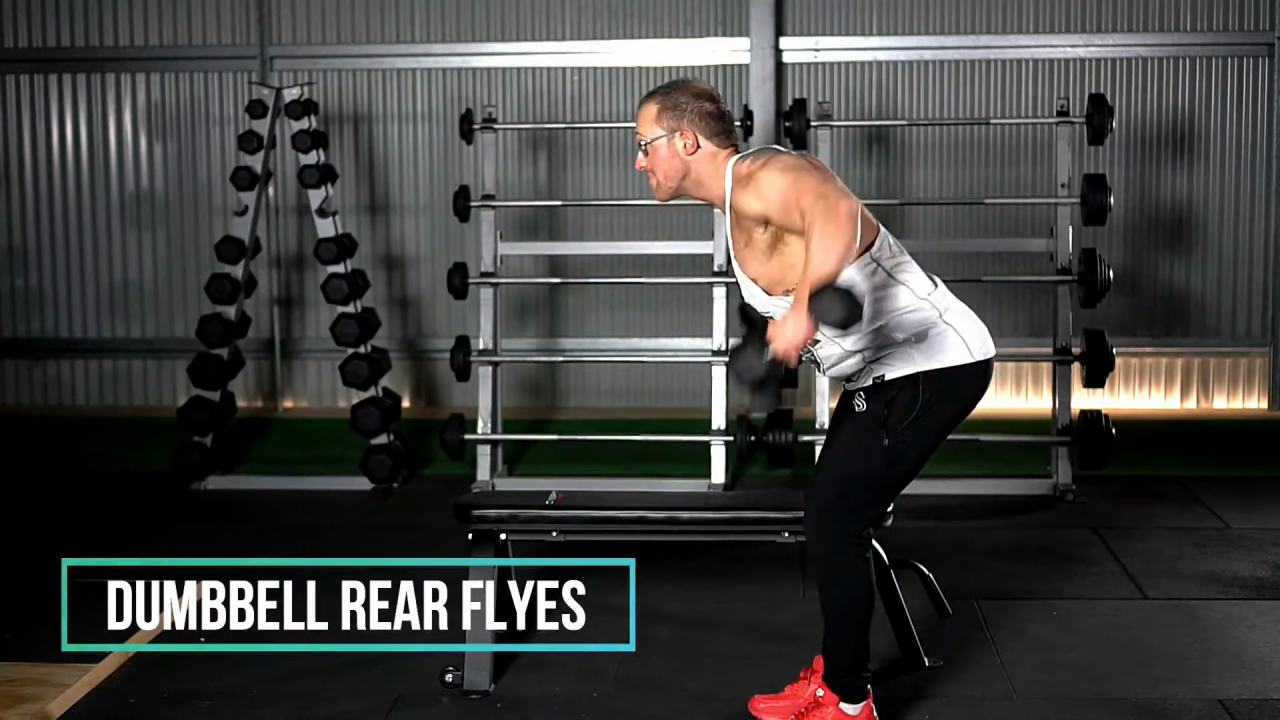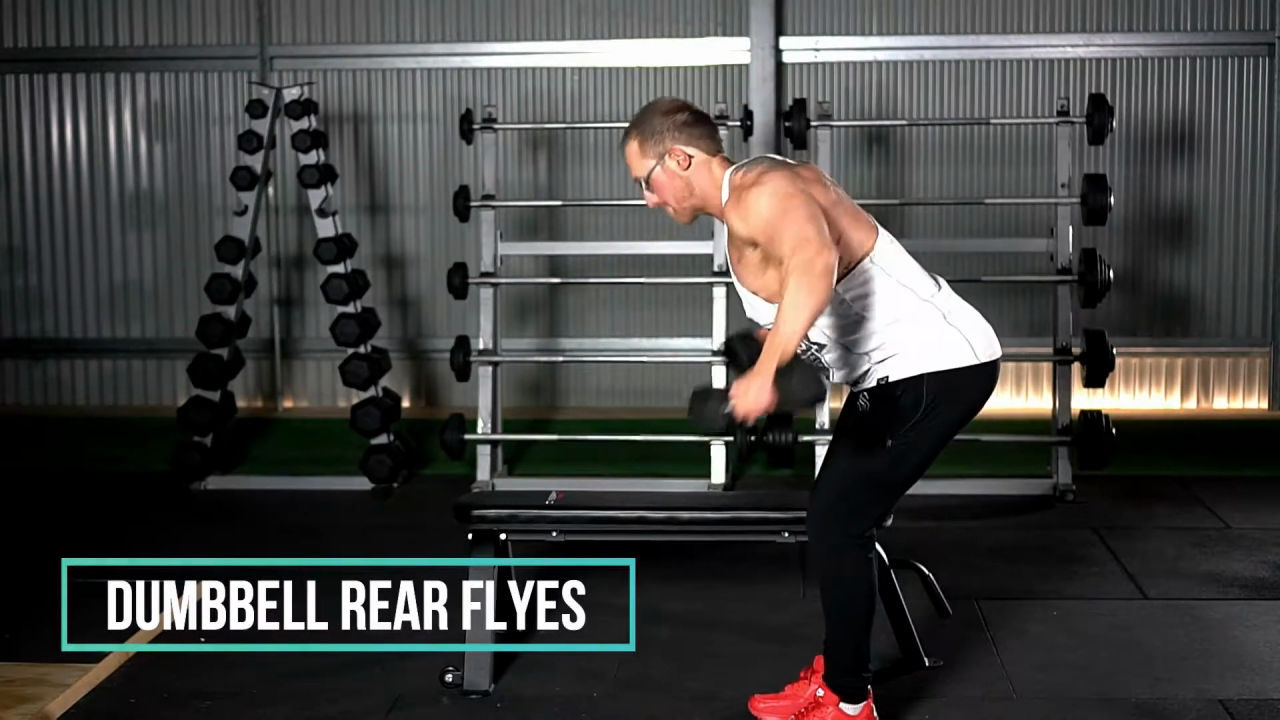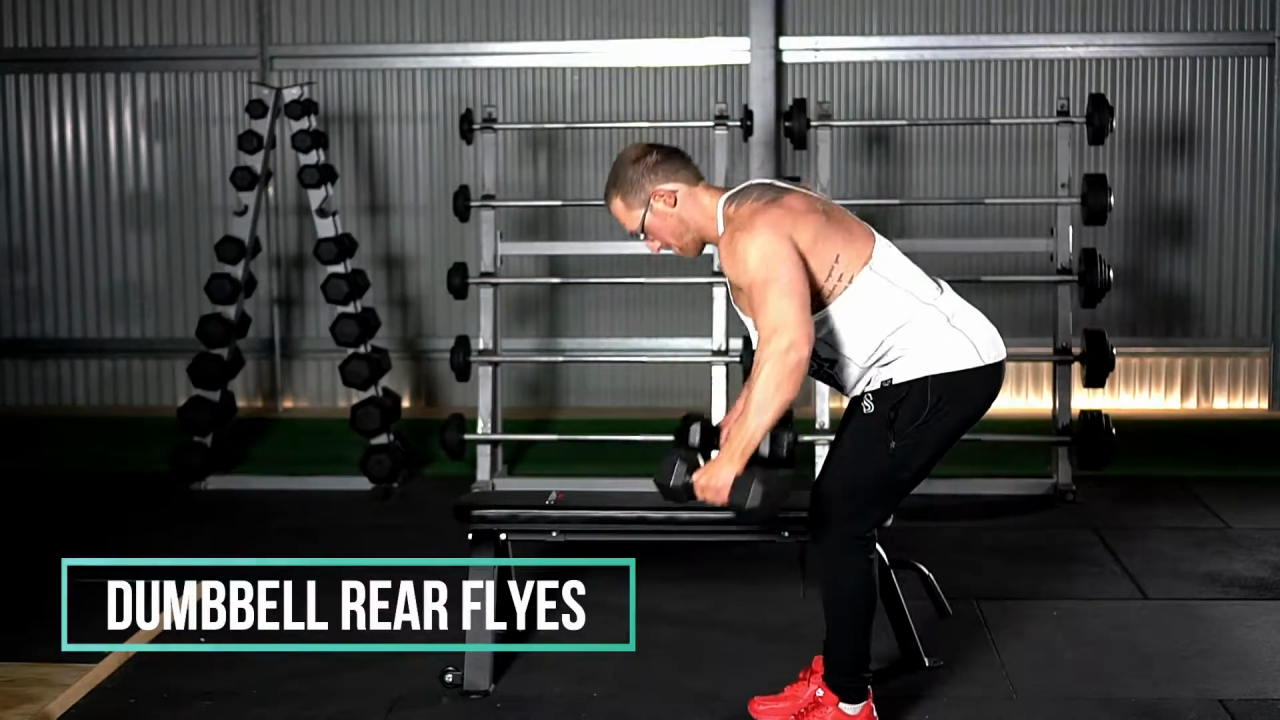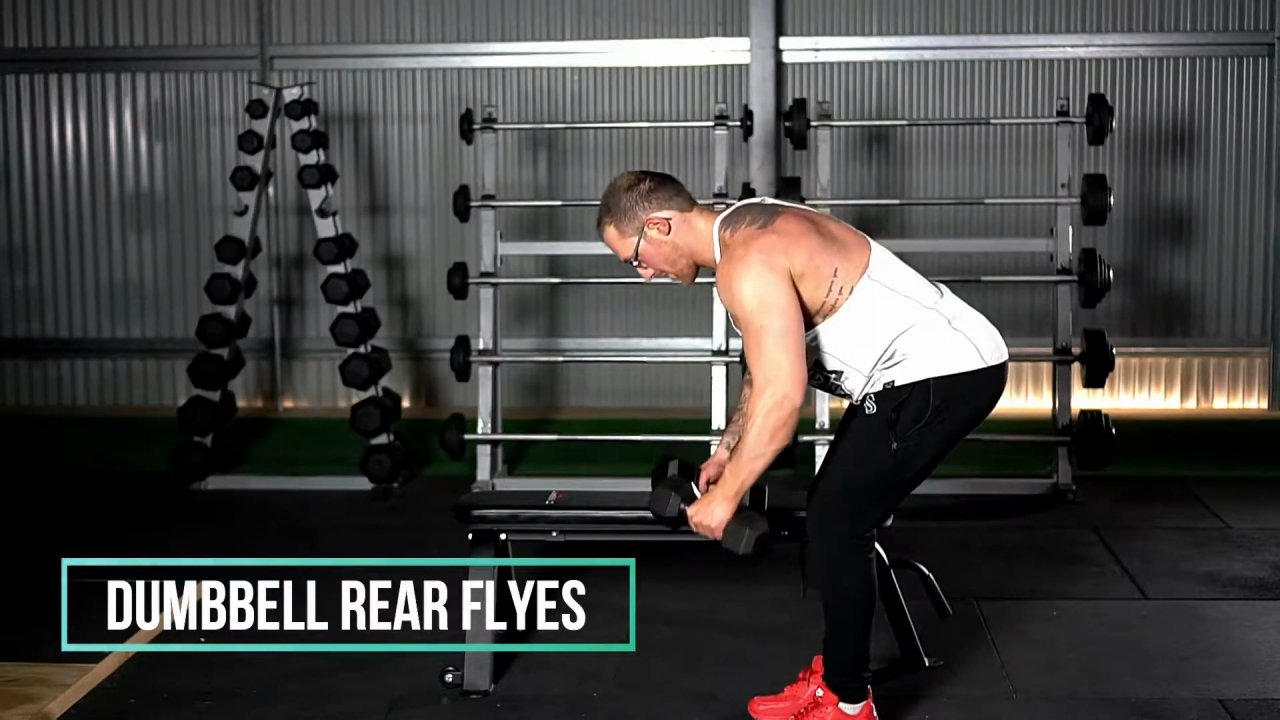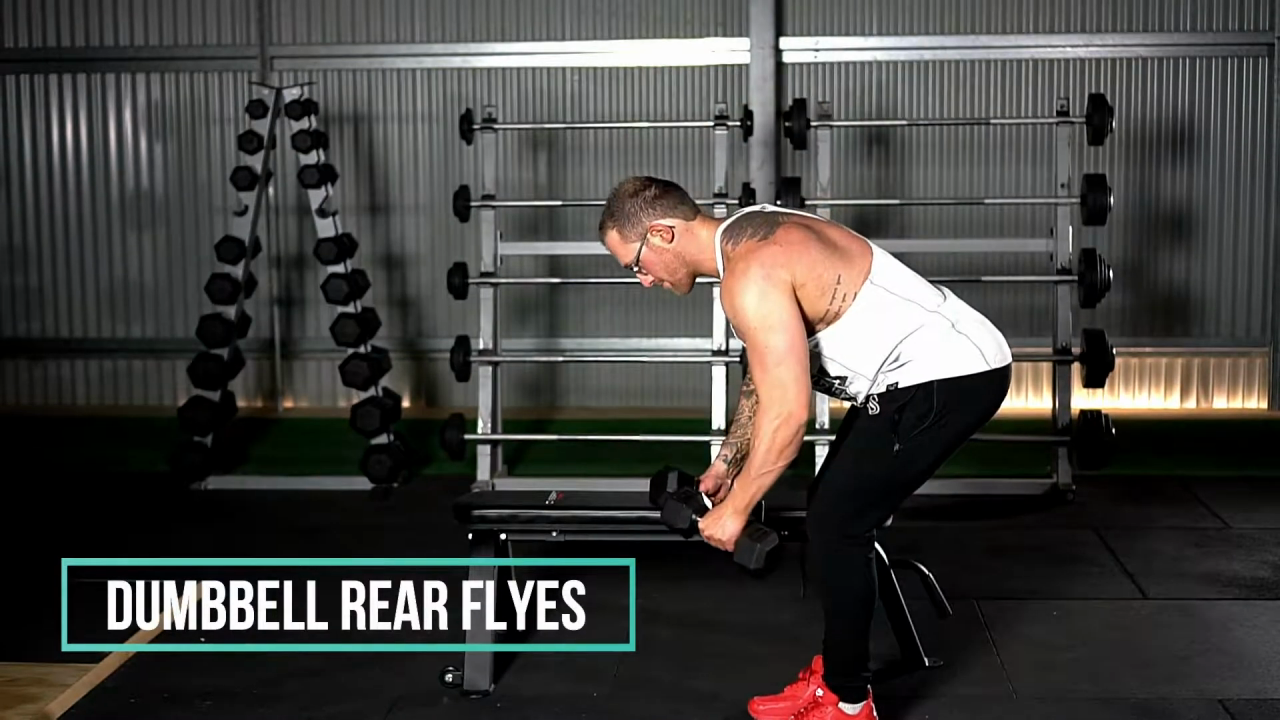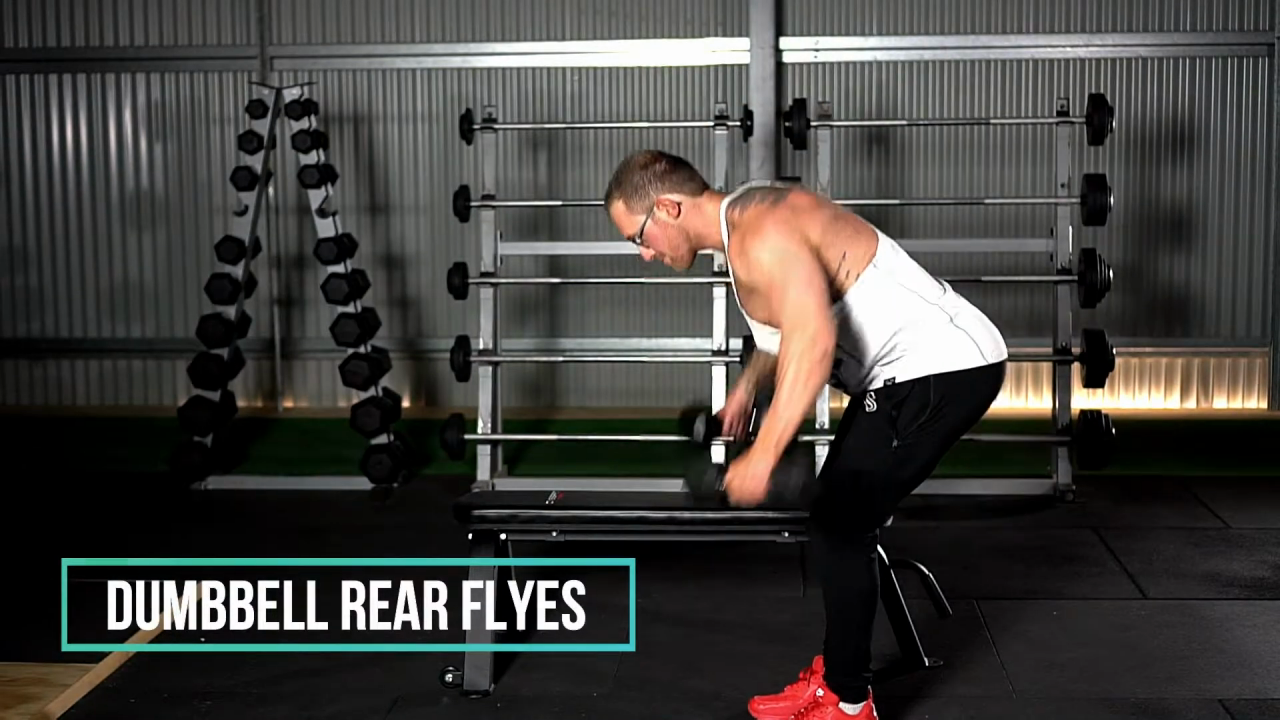
dt=0.4s
person 1, frame 1
left shoulder: (756, 182)
right shoulder: (747, 189)
left elbow: (838, 211)
left wrist: (801, 305)
right wrist: (796, 307)
left hip: (929, 364)
right hip: (905, 361)
left knee: (834, 522)
right knee: (832, 514)
person 1, frame 2
left shoulder: (754, 196)
right shoulder: (758, 188)
left elbow: (815, 264)
left wrist: (765, 373)
right wrist: (776, 342)
left hip: (935, 366)
right hip: (924, 358)
left knee: (836, 522)
right knee: (837, 515)
person 1, frame 3
left shoulder: (750, 233)
right shoulder: (754, 212)
left elbow: (789, 350)
right elbow: (785, 334)
left wrist: (730, 460)
right wrist: (744, 409)
left hip: (940, 370)
right hip: (932, 360)
left knee: (838, 523)
right knee: (836, 517)
person 1, frame 4
left shoulder: (748, 261)
right shoulder: (747, 231)
left elbow: (784, 395)
right elbow: (769, 366)
left wrist: (727, 496)
right wrist: (729, 448)
left hip: (943, 373)
right hip: (933, 364)
left knee: (836, 524)
right knee: (835, 516)
right ankle: (836, 675)
person 1, frame 5
left shoulder: (751, 275)
right shoulder: (748, 241)
left elbow: (788, 411)
right elbow: (767, 375)
left wrist: (736, 509)
right wrist: (727, 461)
left hip: (948, 376)
right hip: (935, 366)
left knee: (836, 524)
right knee: (833, 516)
right ankle: (837, 676)
person 1, frame 6
left shoulder: (756, 232)
right shoulder: (747, 223)
left elbow: (815, 340)
right elbow: (805, 308)
left wrist: (763, 456)
right wrist: (744, 389)
left hip: (942, 368)
right hip: (918, 364)
left knee: (841, 523)
right knee: (836, 515)
